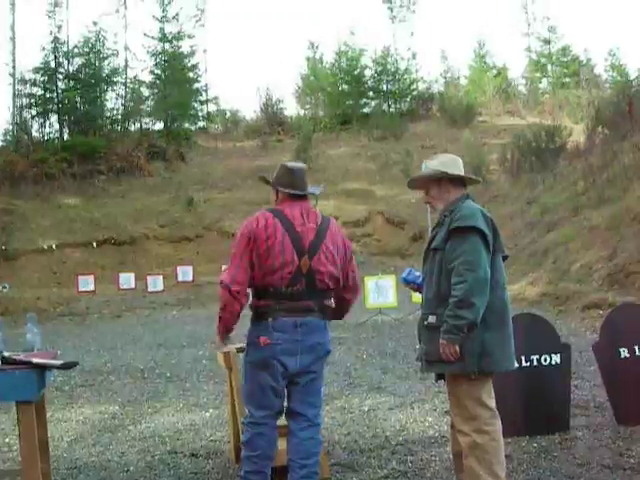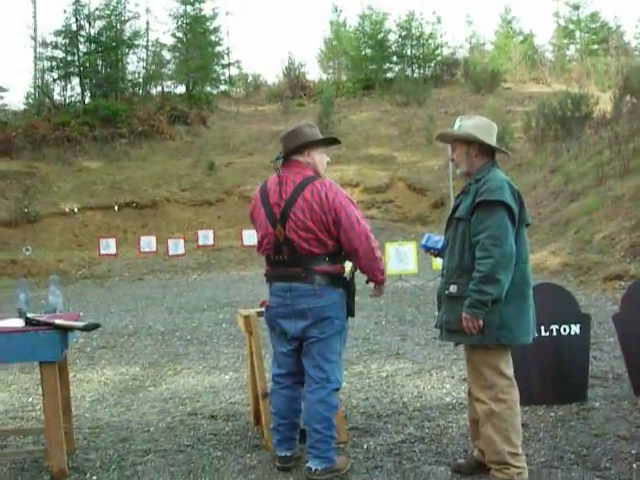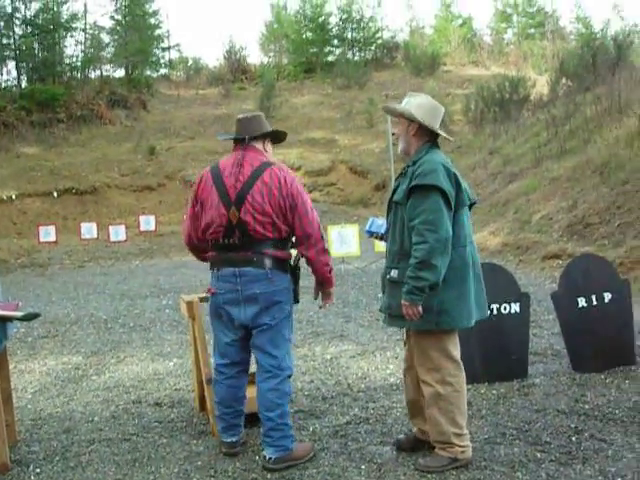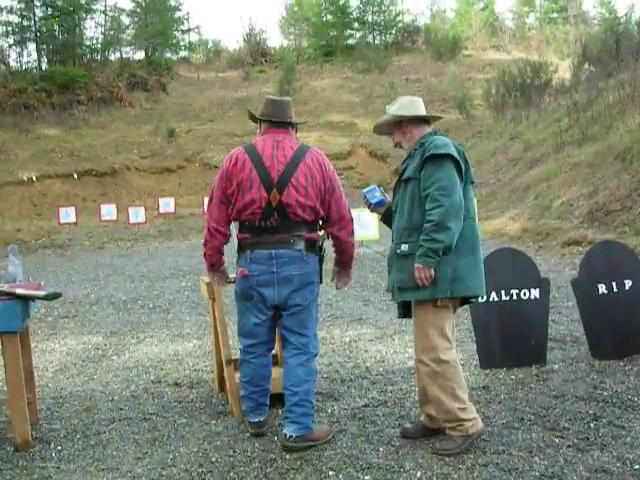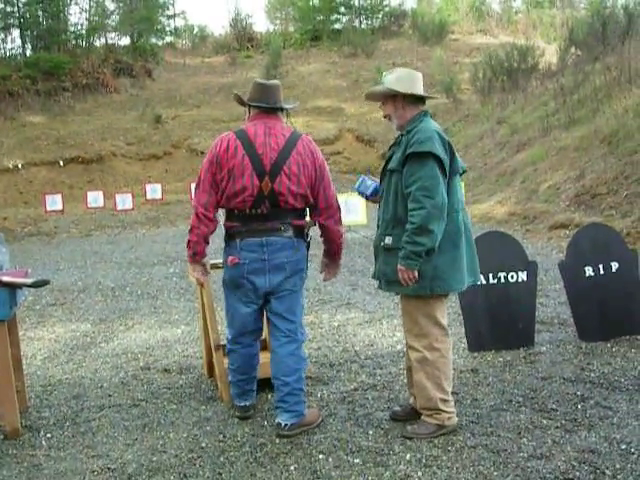
dt=1s
person 1, frame 1
left shoulder: (467, 217)
right shoulder: (457, 218)
left elbow: (471, 281)
left wrist: (453, 332)
right wrist: (425, 285)
left hip: (468, 342)
right hip: (461, 340)
left knee: (476, 420)
right knee: (463, 419)
person 1, frame 2
left shoulder: (492, 189)
right shoulder: (481, 186)
left elbow: (496, 256)
left wrist: (476, 306)
right wrist: (447, 250)
left hip: (487, 313)
right hip: (479, 309)
left knee: (494, 388)
right knee: (481, 386)
person 1, frame 3
left shoulder: (429, 171)
right shoulder: (426, 167)
left elbow: (433, 240)
left wrist: (414, 292)
right wrist: (390, 234)
left hip: (433, 293)
right hip: (427, 291)
left knee: (439, 371)
right knee: (417, 365)
left ankle: (453, 446)
right ankle: (425, 430)
person 1, frame 4
left shoulder: (438, 151)
right shoulder: (422, 157)
left elbow: (446, 209)
left wrist: (427, 257)
right wrist: (388, 212)
left hip: (435, 271)
right hip: (423, 271)
left knee: (435, 350)
right knee: (427, 349)
left ankle: (463, 422)
right ankle: (436, 417)
person 1, frame 5
left shoulder: (423, 140)
right shoulder: (415, 136)
left elbow: (428, 206)
left wrist: (410, 257)
right wrist: (383, 198)
left hip: (423, 261)
right hip: (417, 258)
left knee: (427, 337)
right knee: (416, 335)
left ankle: (440, 413)
right ankle: (421, 401)
person 2, frame 1
left shoulder: (258, 225)
right shoulder: (332, 229)
left elbow: (234, 285)
right elbow: (350, 287)
left wrist: (224, 329)
left hip: (269, 331)
right hip: (315, 332)
left knee: (260, 417)
right knee: (307, 417)
person 2, frame 2
left shoulder: (262, 193)
right shoulder: (326, 192)
right elbow: (362, 243)
right wrist: (378, 277)
left hip: (279, 295)
right hip: (321, 296)
left knee: (285, 376)
right knee: (322, 380)
left ankle: (285, 450)
person 2, frame 3
left shoulder: (207, 178)
right shoulder: (280, 176)
left elbow: (192, 238)
right elbow: (310, 236)
right wrist: (324, 280)
left hip: (224, 282)
right hip: (268, 282)
left knee: (228, 363)
right knee: (273, 367)
left ankle: (230, 437)
right ankle: (277, 448)
person 2, frame 4
left shoulder: (237, 159)
right shoulder: (315, 159)
left elbow: (216, 220)
right elbow: (340, 219)
left wrist: (214, 264)
right wrist: (344, 263)
left hip: (253, 263)
right hip: (299, 262)
left knee: (254, 346)
right knee: (300, 348)
left ankle: (256, 417)
right ankle: (298, 427)
person 2, frame 5
left shoulder: (225, 145)
right shoulder: (305, 146)
left elbow: (203, 206)
right elbow: (328, 208)
left wrist: (196, 254)
right wrist: (333, 253)
left hip: (242, 251)
right hip: (288, 251)
left knee: (243, 334)
right knee: (288, 335)
left ankle: (243, 400)
right ankle: (290, 414)
